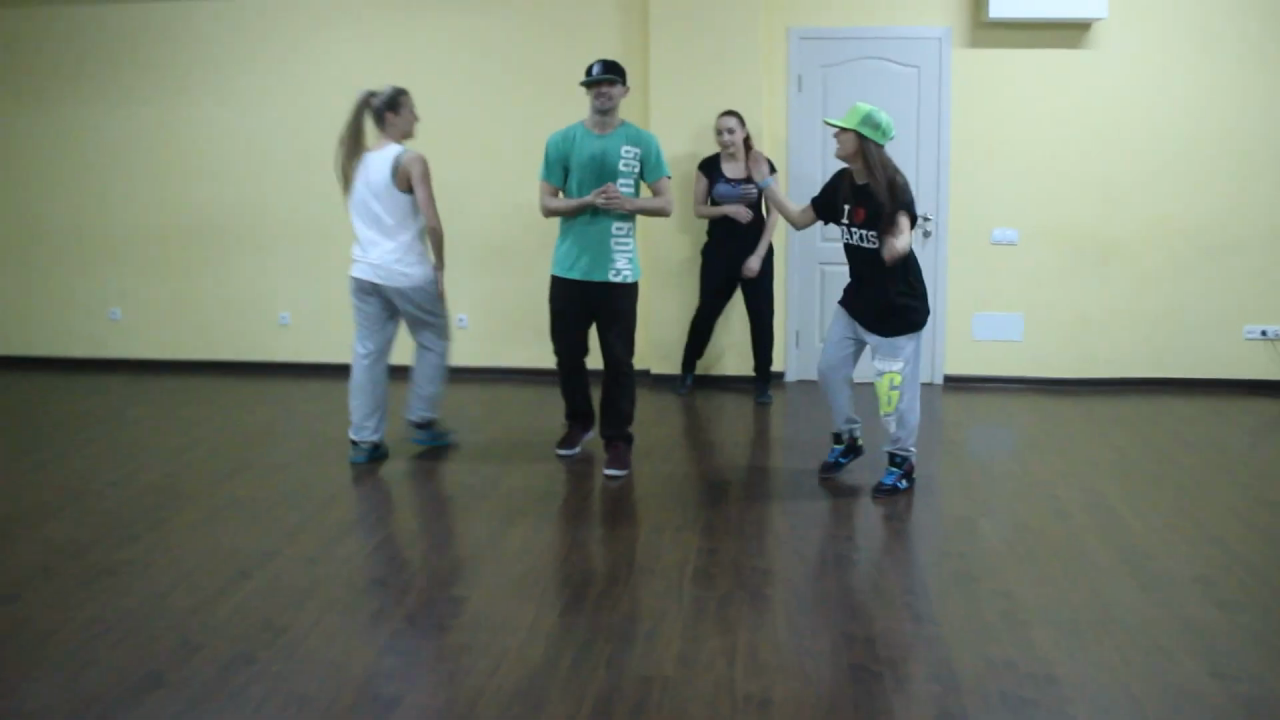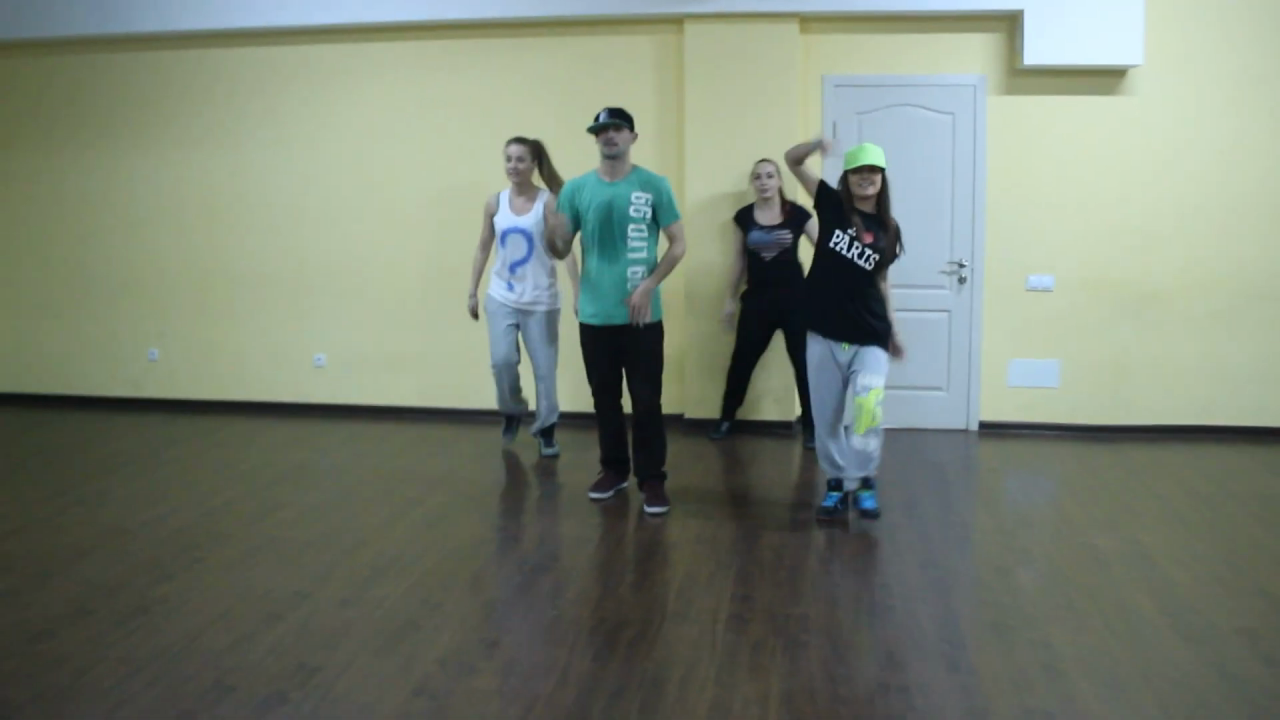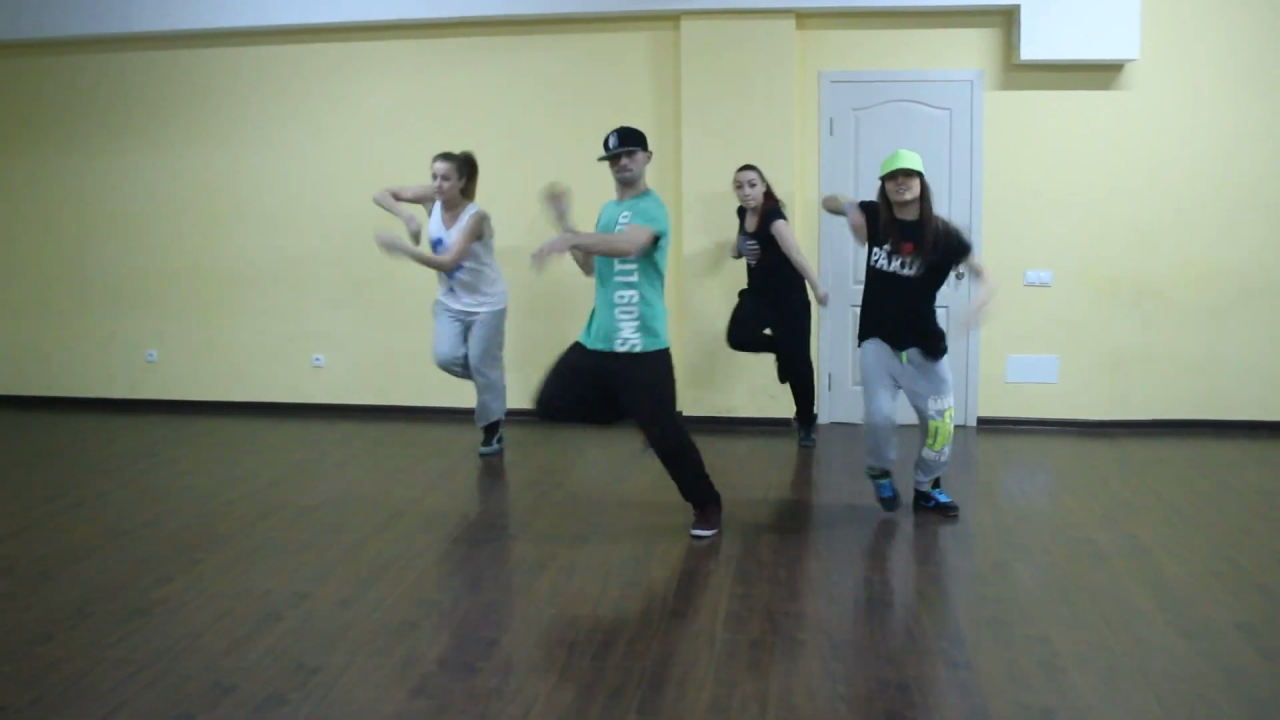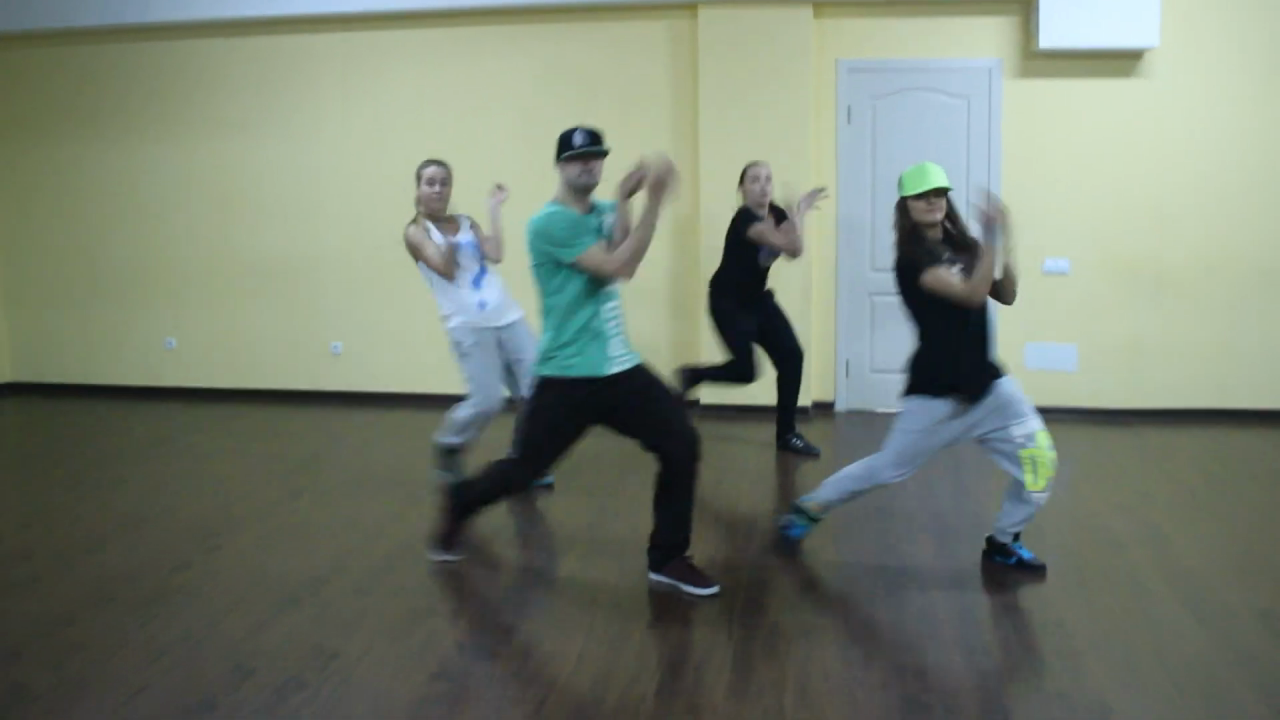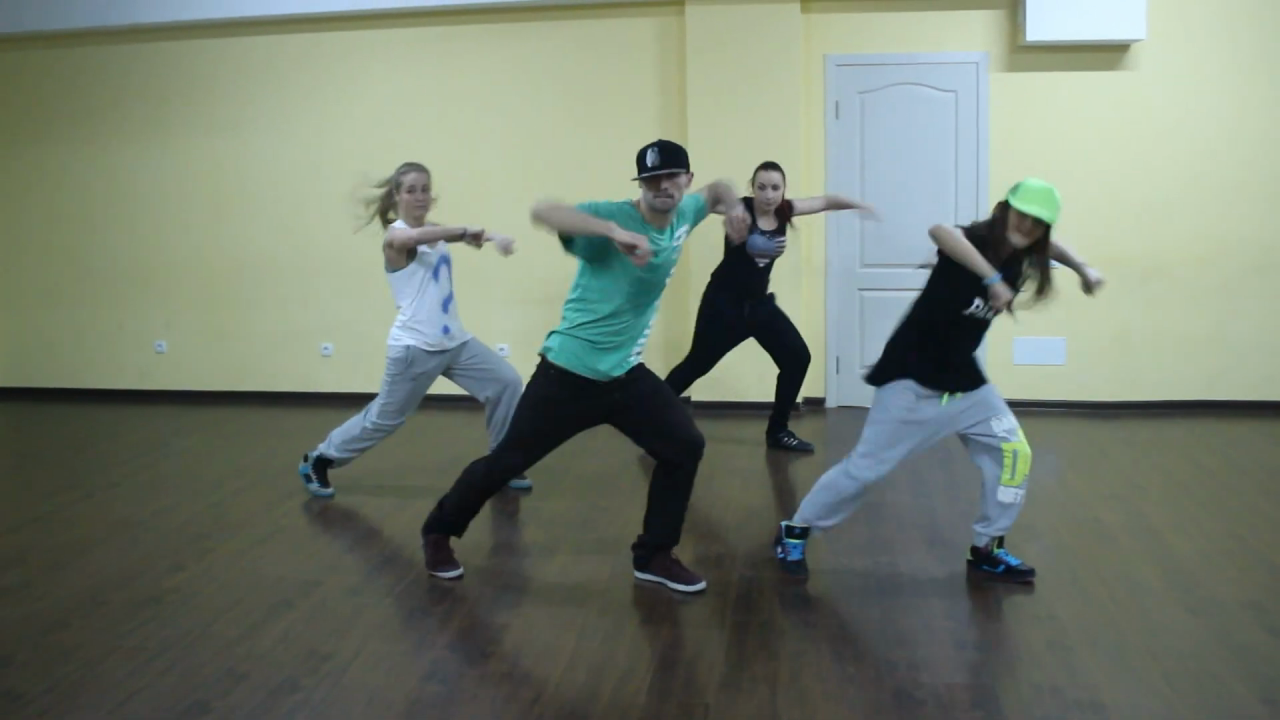
dt=1s
person 1, frame 1
left shoulder: (643, 142)
right shoulder: (562, 141)
left elbow: (665, 204)
right elbow: (547, 204)
left wrist: (628, 203)
right wrist: (589, 201)
left hip: (618, 273)
right hip: (569, 269)
left knee: (618, 360)
right knee: (567, 354)
left ankle: (617, 440)
right ankle: (579, 422)
person 1, frame 2
left shoulder: (654, 186)
right shoulder: (576, 189)
left elbow: (678, 244)
right elbow: (559, 249)
left wrist: (649, 285)
right wrist: (554, 232)
left hip: (642, 314)
right hip: (594, 314)
left knee: (646, 400)
right knee: (605, 397)
left ankle: (652, 479)
right ankle: (614, 469)
person 1, frame 3
left shoulder: (649, 207)
right shoulder: (610, 209)
left elbow: (627, 244)
right elbow: (590, 266)
left wrist: (563, 240)
right wrist: (563, 220)
left hip: (643, 347)
right hip: (595, 340)
left knee: (664, 432)
right knee: (551, 405)
left ankle: (706, 504)
right ankle: (631, 411)
person 1, frame 4
left shoulder: (603, 212)
right shoulder: (548, 223)
left elbow: (624, 249)
right elbow: (619, 268)
left wrist: (633, 201)
right wrist: (651, 201)
left hip: (621, 368)
right hip: (564, 376)
left knee: (681, 444)
right knee: (524, 469)
left ankle: (668, 557)
right ankle: (456, 512)
person 1, frame 5
left shoulder: (684, 213)
right shoulder: (612, 217)
left elbow: (719, 187)
right elbow: (543, 212)
left wrist: (732, 206)
right wrist: (614, 231)
left hip: (625, 373)
right hip: (570, 370)
left knee: (685, 446)
right knee: (508, 460)
left ankle: (654, 555)
right ankle: (438, 532)
person 2, frame 1
left shoulder: (893, 186)
right shoulder: (841, 183)
left elbow: (904, 234)
right elbow: (799, 220)
left wrist: (898, 245)
right wrist: (766, 183)
left hip: (898, 303)
right hip: (857, 298)
left knee: (894, 385)
right knee: (830, 368)
left ankle: (902, 463)
right ankle: (847, 439)
person 2, frame 2
left shoulder: (888, 229)
right shoulder: (832, 205)
right elbow: (791, 161)
left wrist: (893, 332)
right wrist: (813, 146)
left hip: (867, 337)
right hip: (824, 333)
left knee: (868, 407)
right knee: (826, 416)
left ankle: (864, 482)
right ankle: (836, 481)
person 2, frame 3
left shoulder: (941, 234)
right shoulder: (875, 216)
left elbow: (982, 276)
right elbow: (828, 203)
left wrist: (979, 302)
right wrist: (849, 210)
left hip: (924, 345)
right hip: (879, 340)
left knee: (939, 420)
right knee: (880, 415)
left ankle: (927, 488)
right ankle: (880, 471)
person 2, frame 4
left shoulder: (963, 243)
right shoulder: (912, 257)
left elbow: (1007, 295)
right elbow: (972, 292)
left wrist: (1001, 249)
right wrist: (994, 236)
left hip: (986, 380)
right hip: (938, 389)
left knee: (1039, 459)
right knee: (888, 468)
left ankle: (1003, 542)
right ankle: (808, 510)
person 2, frame 5
left shoulder: (1019, 254)
right shoulder: (973, 242)
left elbow: (1046, 244)
right elbow: (939, 232)
left wrist: (1084, 269)
right wrist: (992, 279)
left hip: (965, 381)
right hip: (913, 379)
left knee: (1013, 454)
right knee: (866, 467)
left ankle: (986, 550)
right ankle: (795, 531)
person 3, frame 1
left shoulder: (357, 162)
right shoulder: (410, 160)
right elbow: (431, 222)
right wrist: (439, 266)
left hip: (365, 273)
right hip: (407, 273)
left knee: (367, 353)
right knee: (433, 341)
left ankle: (363, 440)
right ankle: (422, 421)
person 3, frame 2
left shoulder: (549, 202)
right shoulder: (495, 203)
left elbow: (566, 249)
right elbow: (483, 250)
left wrist: (579, 292)
right wrist: (472, 292)
left hip: (541, 300)
right hip: (501, 297)
left knee: (544, 368)
right knee: (502, 361)
left ankle: (546, 428)
right ankle: (512, 413)
person 3, frame 3
left shoulder: (476, 217)
right shoulder: (431, 199)
left elbow: (447, 263)
right elbow: (382, 195)
left wrist: (402, 248)
right wrist: (405, 216)
left hip: (485, 301)
right hip: (450, 300)
left knee: (484, 367)
right knee: (445, 357)
left ankle: (493, 424)
person 3, frame 4
left shoulder: (466, 223)
right shoulder: (416, 231)
left elbow: (494, 256)
right elbow: (447, 270)
left wrist: (494, 209)
right wrist: (425, 219)
left hip: (509, 319)
right hip: (470, 326)
left knee: (537, 387)
right knee: (487, 401)
right ankle: (449, 447)
person 3, frame 5
left shoulder: (431, 234)
right shoulder: (396, 236)
right elbow: (425, 235)
left wrist: (486, 236)
right wrist: (472, 231)
left hip: (455, 341)
right hip: (415, 347)
left knee: (507, 384)
right knee: (384, 417)
right ankle: (316, 461)
person 4, frame 1
right shoulder: (707, 166)
left elbow: (772, 215)
right elbow: (698, 209)
left wrist: (759, 255)
right wrist: (727, 209)
left hip: (755, 248)
right hip: (718, 249)
left knee: (761, 315)
right knee: (707, 312)
left ankle: (763, 381)
right ankle: (688, 371)
person 4, frame 2
left shoulder: (797, 214)
right shoulder: (744, 217)
right elbow: (739, 261)
right wrist: (731, 298)
left hip: (794, 296)
right hip: (757, 297)
left knee: (804, 362)
right knee: (742, 359)
left ankle: (810, 425)
right ankle: (726, 418)
person 4, frame 3
left shoulder: (773, 215)
right shoulder: (743, 212)
left elbow: (792, 250)
left wrist: (816, 286)
right wrist: (737, 250)
left hip: (789, 297)
right hip: (756, 294)
left knee: (799, 362)
right knee: (737, 337)
left ankle: (806, 423)
right ankle: (780, 347)
person 4, frame 4
left shoulder: (777, 213)
right shoulder: (747, 221)
left elbow: (795, 251)
right elbow: (787, 243)
left wrist: (795, 218)
right wrist: (800, 212)
left hip: (758, 300)
right hip: (729, 302)
left knee: (792, 358)
right knee: (745, 371)
left ankle: (786, 433)
right ankle: (691, 376)
person 4, frame 5
left shoulder: (785, 211)
right shoulder: (741, 209)
left elbow: (826, 201)
left wrist: (856, 204)
left hip: (758, 303)
right hip: (723, 302)
left knee: (797, 359)
right knee: (697, 365)
left ankle: (778, 431)
